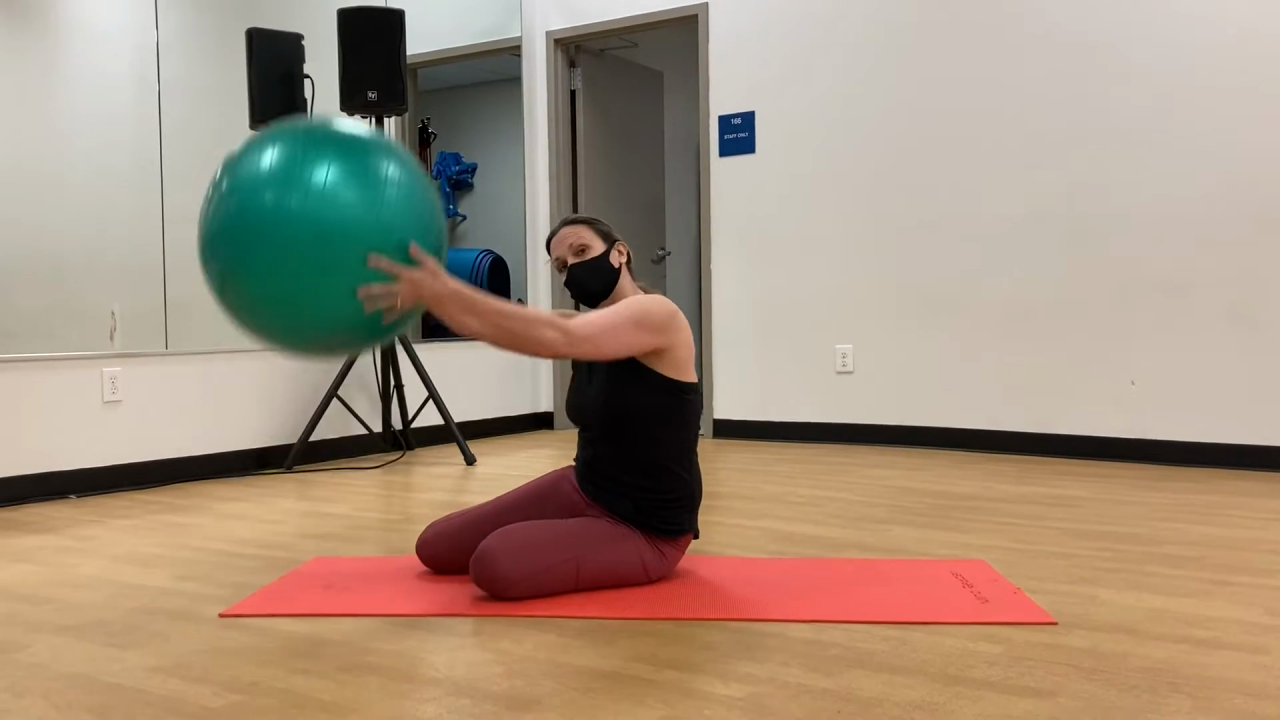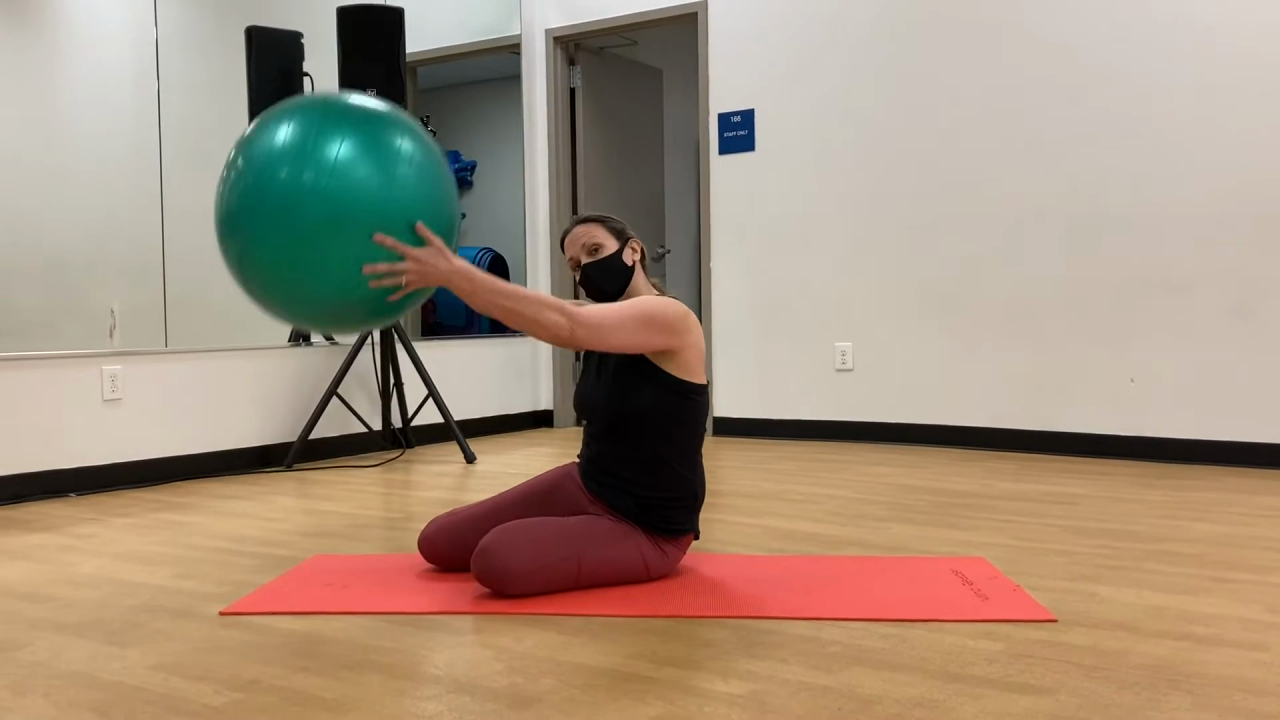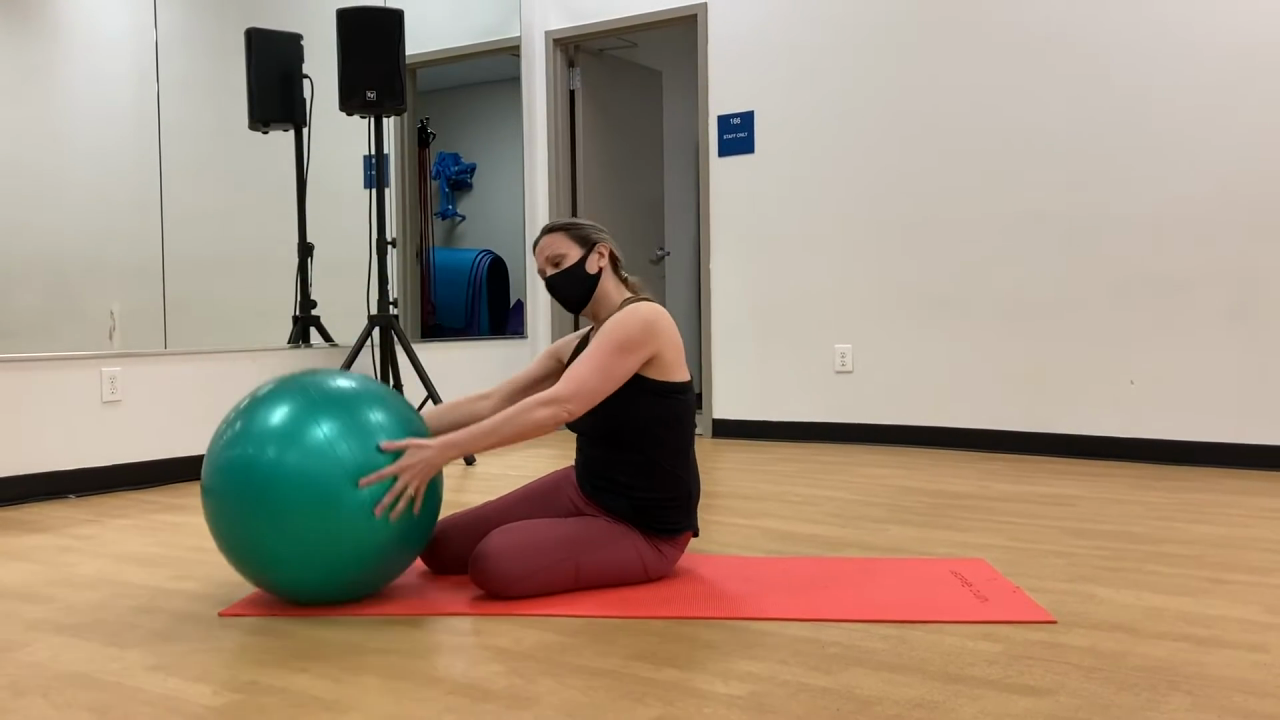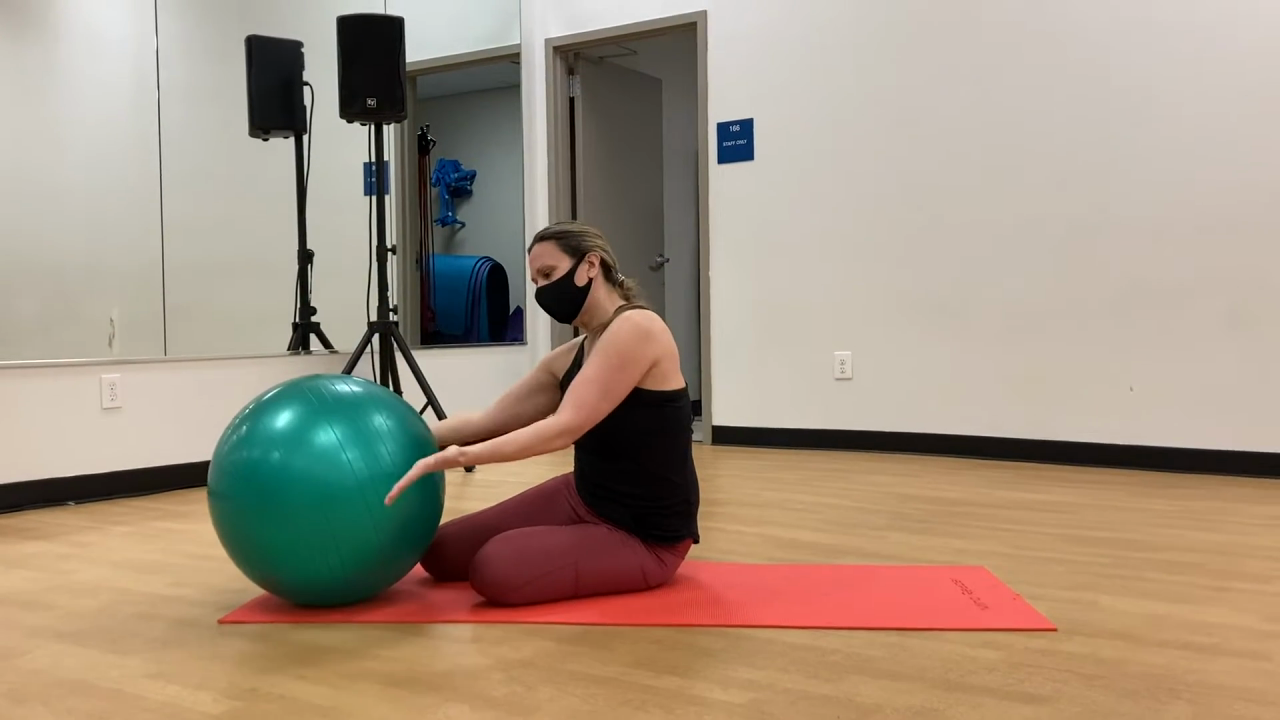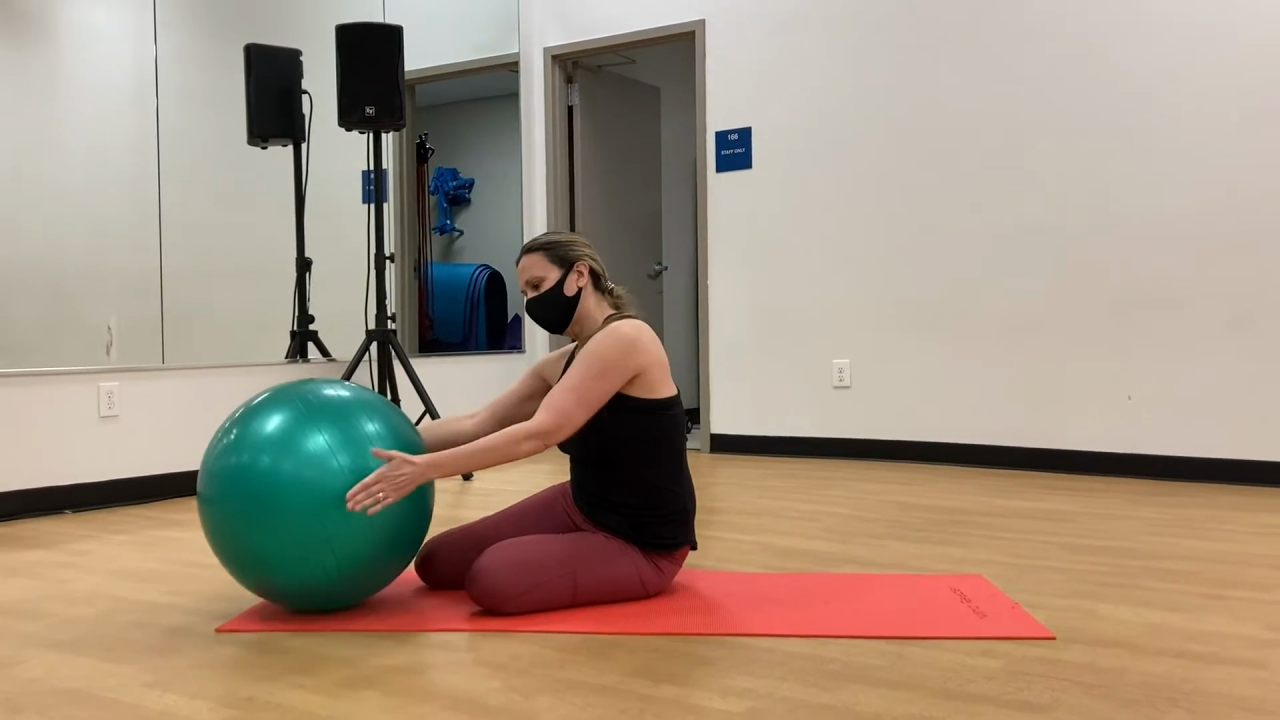
dt=0.5s
person 1, frame 1
left shoulder: (657, 316)
right shoulder: (585, 334)
left elbow: (560, 336)
right elbow: (482, 324)
left wrist: (449, 291)
right wrist: (428, 290)
left hip: (645, 531)
right hip: (583, 492)
left knee: (495, 566)
right knee: (436, 548)
left ankle: (637, 566)
right ankle: (577, 544)
person 1, frame 2
left shoulder: (670, 318)
right shoulder: (596, 331)
left elbow: (566, 321)
right elbow: (501, 304)
left wrist: (452, 271)
left hip: (647, 528)
right hip: (586, 489)
left knee: (497, 561)
right knee: (438, 544)
left ankle: (634, 560)
right ankle: (578, 538)
person 1, frame 3
left shoulder: (643, 320)
right shoulder: (578, 346)
left elbow: (559, 407)
right elbow: (492, 403)
left wrist: (443, 450)
left hip: (644, 530)
left knee: (494, 565)
right knee: (440, 549)
person 1, frame 4
left shoulder: (636, 329)
right shoulder: (570, 357)
left elbow: (565, 427)
right elbow: (490, 419)
left wrist: (464, 456)
left hip: (644, 536)
left knee: (494, 571)
right knee: (441, 555)
left ankle: (635, 569)
person 1, frame 5
left shoulder: (625, 338)
right shoulder: (563, 363)
left elbow: (541, 433)
right elbow: (479, 424)
left wrist: (423, 468)
left hip: (641, 546)
left knee: (492, 581)
right knee: (437, 564)
